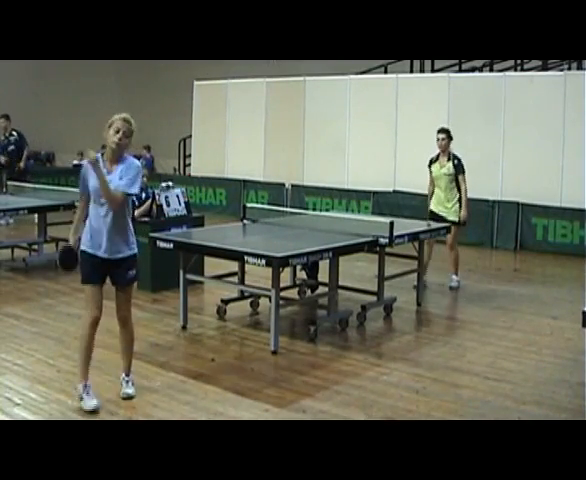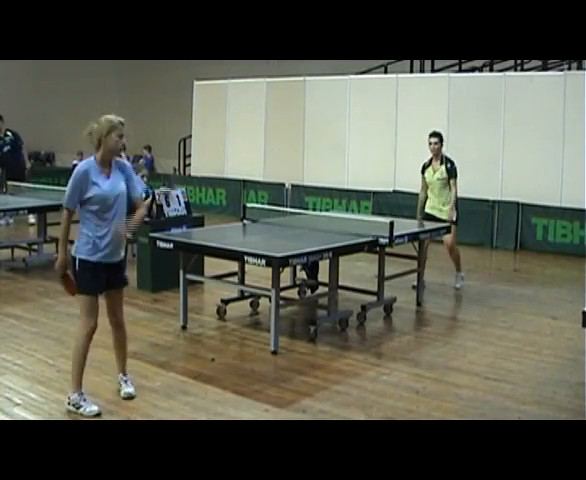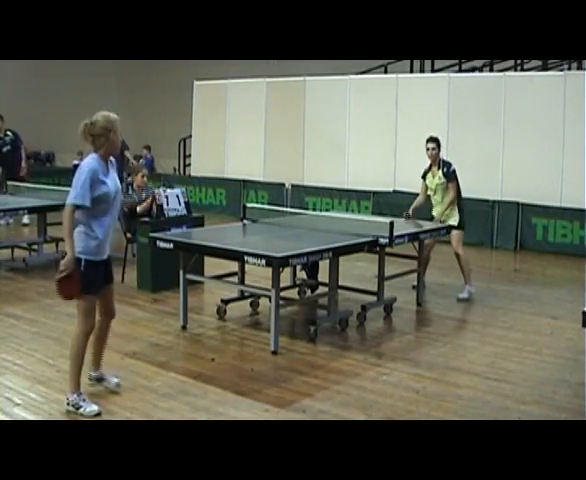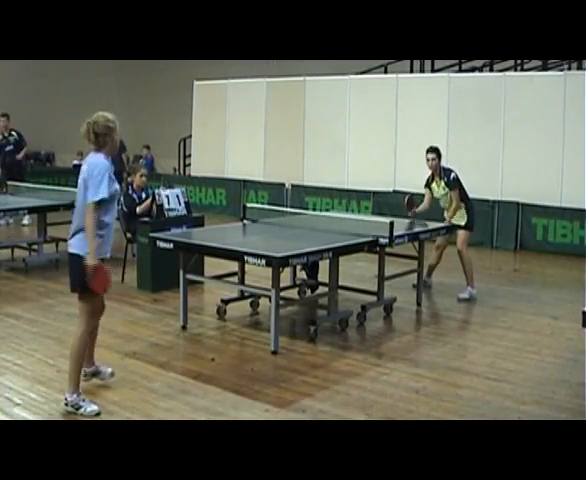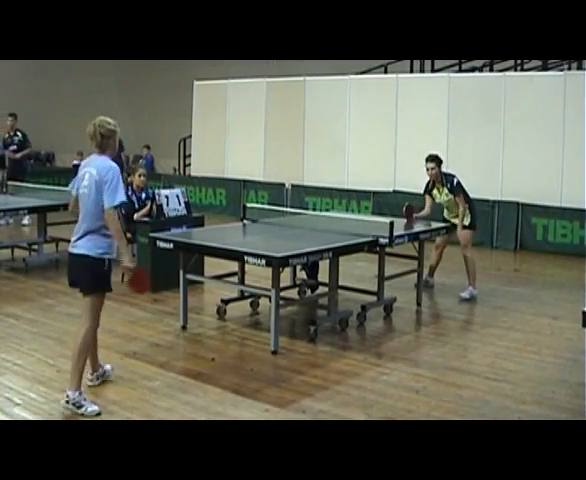
dt=0.2s
person 1, frame 1
left shoulder: (132, 166)
right shoulder: (91, 163)
left elbow: (116, 202)
left wrist: (98, 172)
right wrist: (74, 232)
left hip: (122, 251)
right hip: (92, 249)
left knee: (124, 317)
right knee: (93, 317)
left ankle: (126, 376)
right ankle: (83, 385)
person 1, frame 2
left shoulder: (124, 169)
right shoulder: (84, 170)
left elbow: (140, 206)
right elbow: (67, 213)
left wrist: (128, 228)
right wrist: (62, 252)
left hip: (114, 255)
right hip: (87, 256)
left knee: (117, 320)
right knee: (89, 326)
left ankle: (123, 375)
right ankle: (75, 394)
person 1, frame 3
left shoulder: (110, 163)
right shoulder: (90, 167)
right elbow: (70, 211)
right wrist: (70, 253)
left hip: (101, 253)
right hip: (85, 255)
left knee: (108, 314)
right knee: (85, 325)
left ankle: (96, 371)
right ankle: (73, 395)
person 1, frame 4
left shoulder: (98, 162)
right shoulder: (100, 164)
right elbow: (90, 209)
right wrist: (92, 251)
left hip: (94, 250)
right hip: (88, 253)
left knee: (98, 310)
right knee: (87, 323)
left ankle: (89, 365)
right ankle: (72, 395)
person 1, frame 5
left shoulder: (87, 164)
right shoulder: (110, 168)
left elbow: (73, 206)
right elbow: (110, 216)
right wrist: (125, 253)
left hip: (79, 249)
right hip: (94, 252)
left knee: (92, 315)
right knee: (89, 323)
left ankle: (96, 369)
right ankle: (73, 393)
person 2, frame 1
left shoulder: (456, 161)
right shoulder: (432, 161)
left elbow: (463, 186)
left wrist: (464, 208)
right wrist: (428, 205)
left hip: (452, 208)
right hip: (436, 207)
left knee: (451, 244)
right knee: (428, 240)
left ankle: (455, 277)
right ankle: (423, 275)
person 2, frame 2
left shoulder: (449, 164)
right shoulder: (425, 166)
left elbow: (454, 189)
left wrist: (451, 210)
right wrist: (419, 212)
left hip: (447, 210)
right hip: (430, 210)
left knee: (449, 244)
right knee: (422, 243)
left ankle: (459, 273)
person 2, frame 3
left shoulder: (448, 168)
right shoulder: (426, 172)
left elbow: (453, 194)
right elbow: (422, 195)
left wrist: (441, 213)
right wrist: (412, 209)
left hip: (453, 213)
right hip: (436, 213)
left knee: (457, 248)
right knee: (426, 245)
left ankle: (469, 287)
right ankle: (421, 278)
person 2, frame 4
left shoulder: (449, 175)
right shoulder: (430, 180)
left elbow: (456, 202)
right elbow: (426, 203)
left wrist: (447, 222)
right wrist: (415, 211)
left hip: (463, 213)
right hip: (449, 215)
left knee: (461, 248)
right knee: (439, 246)
left ankle: (471, 288)
right ankle: (427, 278)
person 2, frame 5
left shoulder: (451, 181)
right shoulder: (429, 186)
left elbow: (462, 206)
right elbow: (428, 209)
left wrist: (459, 228)
right wrist: (416, 216)
left hip: (465, 214)
right hip: (449, 215)
left knee: (465, 249)
right knee: (438, 245)
left ankle: (472, 288)
right ankle: (429, 278)
